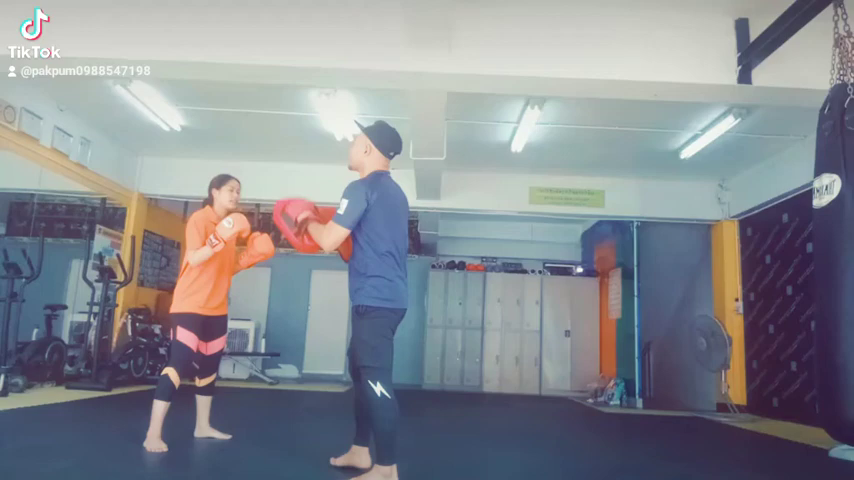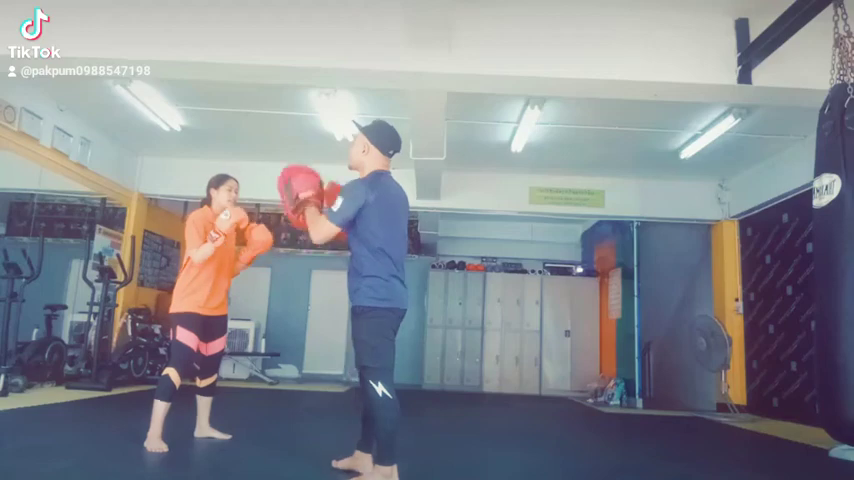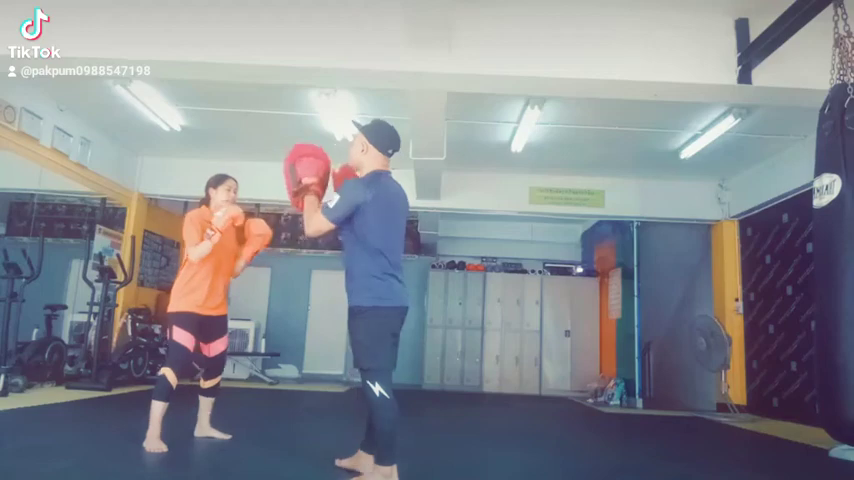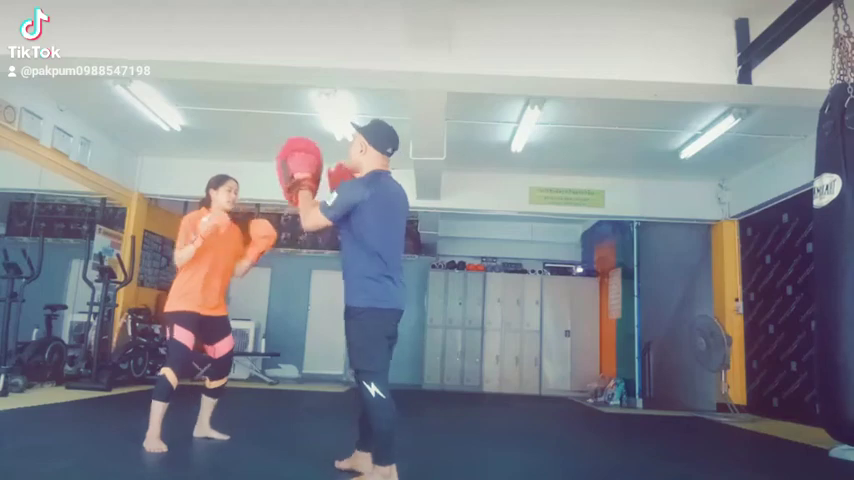
dt=0.1s
person 1, frame 1
left shoulder: (361, 189)
right shoulder: (393, 191)
left elbow: (329, 242)
left wrist: (308, 220)
right wrist: (329, 220)
left hip: (374, 300)
right hip: (389, 298)
left knee: (376, 381)
right knee: (362, 373)
right ankle: (361, 450)
person 1, frame 2
left shoulder: (360, 188)
right shoulder: (394, 191)
left elbow: (320, 234)
left wrist: (309, 204)
right wrist: (333, 210)
left hip: (373, 301)
right hip: (389, 298)
left knee: (378, 382)
right knee: (371, 378)
person 1, frame 3
left shoulder: (358, 187)
right shoulder: (394, 190)
left elbow: (313, 228)
left wrist: (310, 191)
right wrist: (341, 191)
left hip: (371, 302)
right hip: (393, 300)
left knee: (376, 383)
right knee: (374, 381)
person 1, frame 4
left shoulder: (357, 187)
right shoulder: (395, 191)
left elbow: (309, 222)
left wrist: (303, 186)
left hip: (367, 303)
right hip: (389, 302)
left knee: (372, 383)
right knee: (370, 381)
person 2, frame 1
left shoulder: (231, 223)
right shoulder: (199, 219)
right elbow: (194, 260)
left wrist: (252, 256)
right wrist: (221, 238)
left hip: (216, 307)
right hip: (190, 304)
left knee: (209, 365)
right knee: (180, 362)
left ankle: (203, 426)
right ankle: (153, 434)
person 2, frame 2
left shoulder: (231, 223)
right shoulder: (197, 218)
right elbow: (197, 257)
left wrist: (251, 252)
right wrist: (221, 233)
left hip: (216, 308)
right hip: (189, 304)
left knee: (210, 365)
right knee: (181, 363)
left ankle: (203, 426)
right ankle: (154, 434)
person 2, frame 3
left shoulder: (232, 229)
right shoulder: (196, 217)
left elbow: (233, 270)
right elbow: (195, 255)
left wrist: (251, 248)
right wrist: (218, 228)
left hip: (215, 308)
right hip: (186, 304)
left knee: (215, 364)
right knee: (177, 363)
left ankle: (203, 425)
right ankle: (153, 434)
person 2, frame 4
left shoulder: (234, 231)
right shoulder: (192, 219)
left elbow: (237, 270)
right elbow: (180, 260)
left wrist: (257, 248)
right wrist: (202, 234)
left hip: (214, 308)
right hip: (185, 304)
left knee: (222, 365)
right knee: (177, 362)
left ankle: (203, 426)
right ankle: (153, 434)
